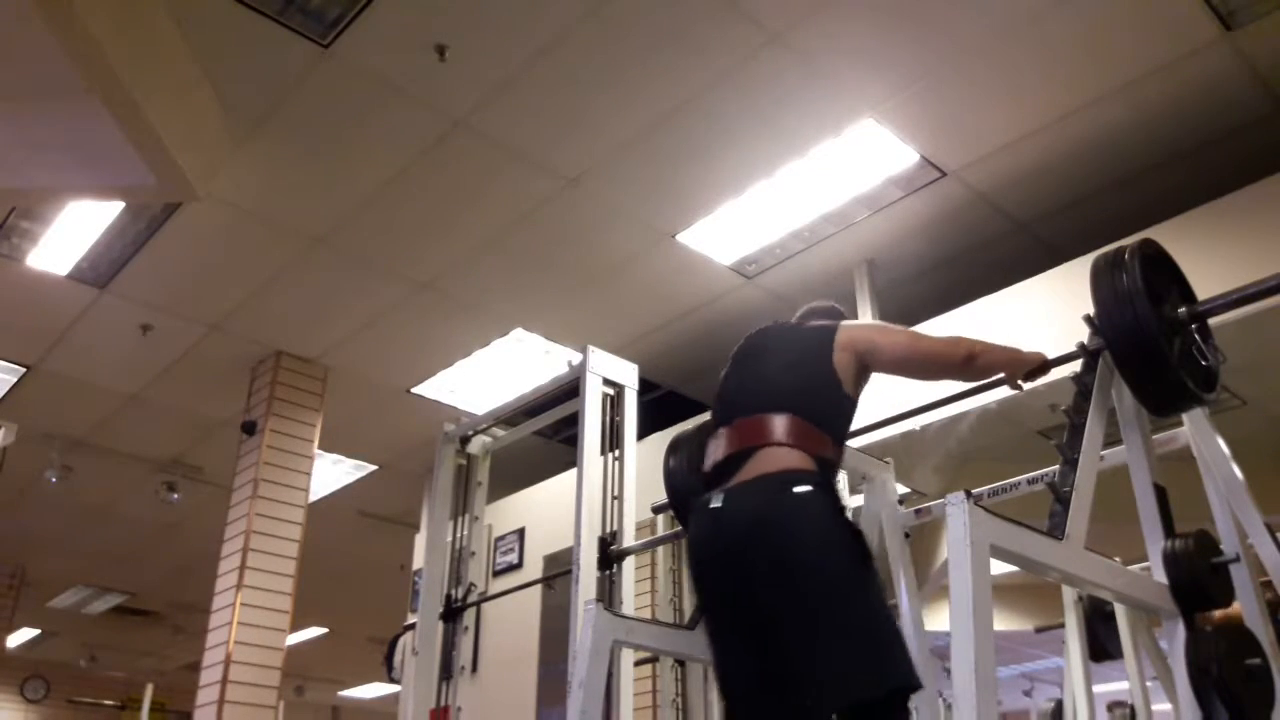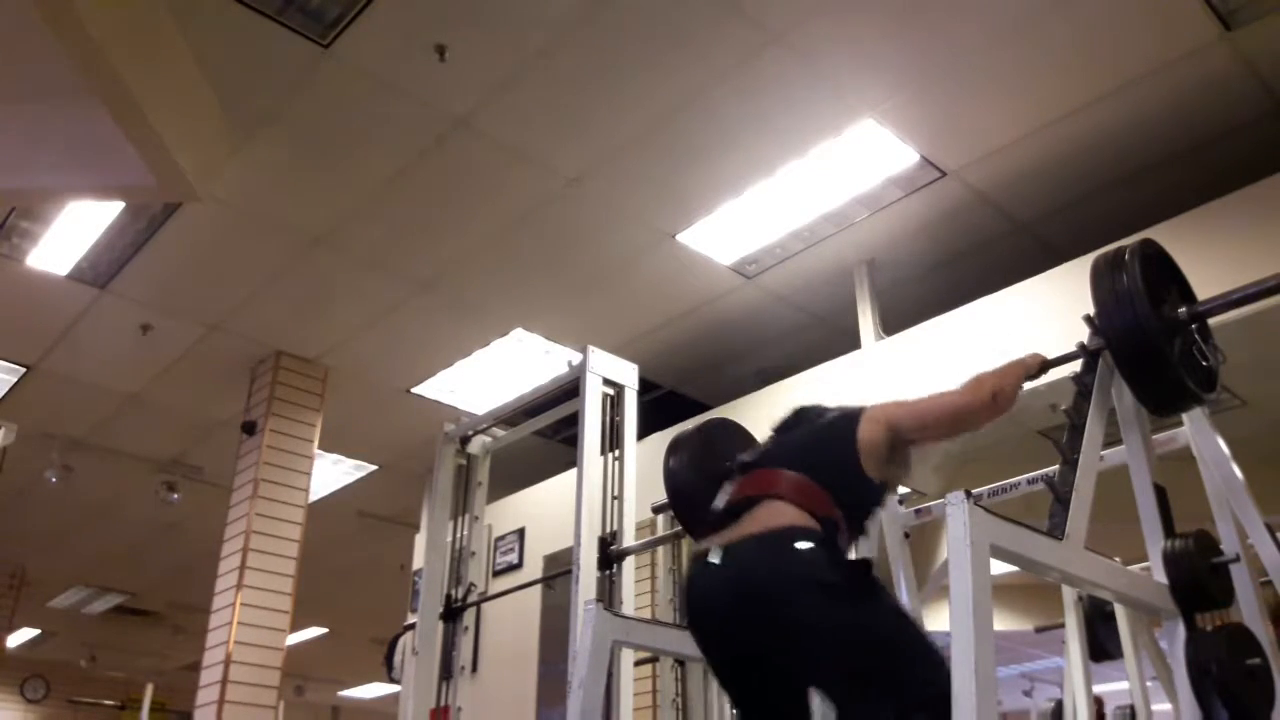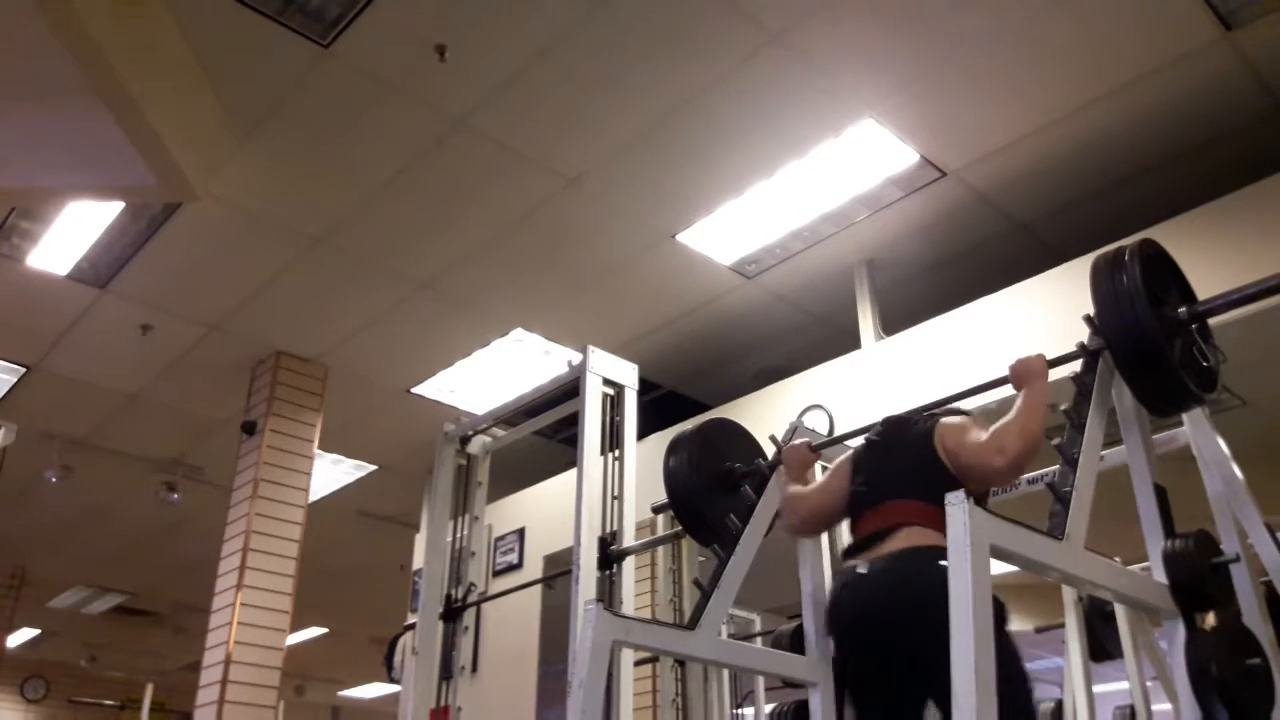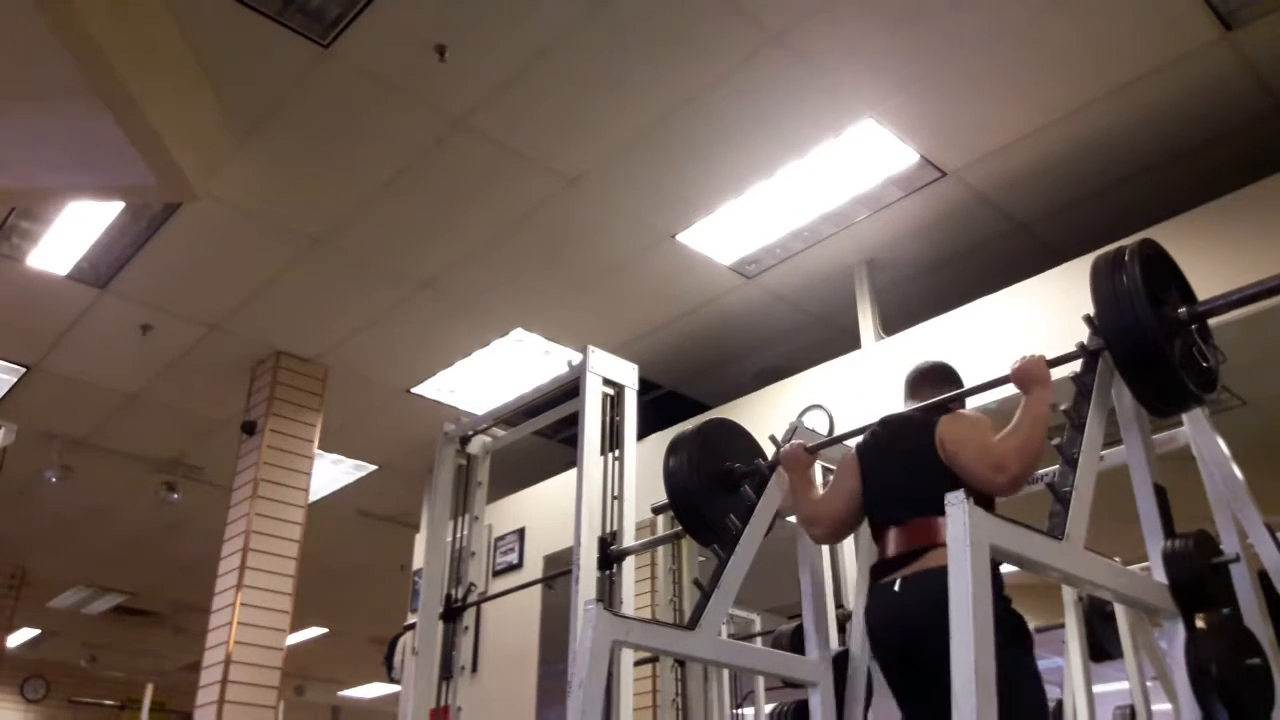
dt=0.4s
person 1, frame 1
left shoulder: (742, 362)
right shoulder: (842, 340)
right elbow: (956, 355)
right wrist: (1021, 362)
left hip: (713, 524)
right hip: (789, 507)
person 1, frame 2
left shoulder: (795, 433)
right shoulder: (876, 426)
right elbow: (977, 399)
right wrist: (1026, 365)
left hip: (708, 580)
right hip: (785, 567)
person 1, frame 3
left shoulder: (863, 455)
right shoulder: (953, 433)
left elbow: (797, 516)
right elbow: (1002, 458)
left wrist: (796, 467)
right wrist: (1032, 382)
left hip: (854, 597)
right hip: (921, 585)
person 1, frame 4
left shoulder: (868, 449)
right shoulder: (957, 426)
left elbow: (822, 525)
right elbow: (1005, 471)
left wrist: (798, 471)
right wrist: (1036, 389)
left hip: (887, 609)
right hip: (952, 596)
